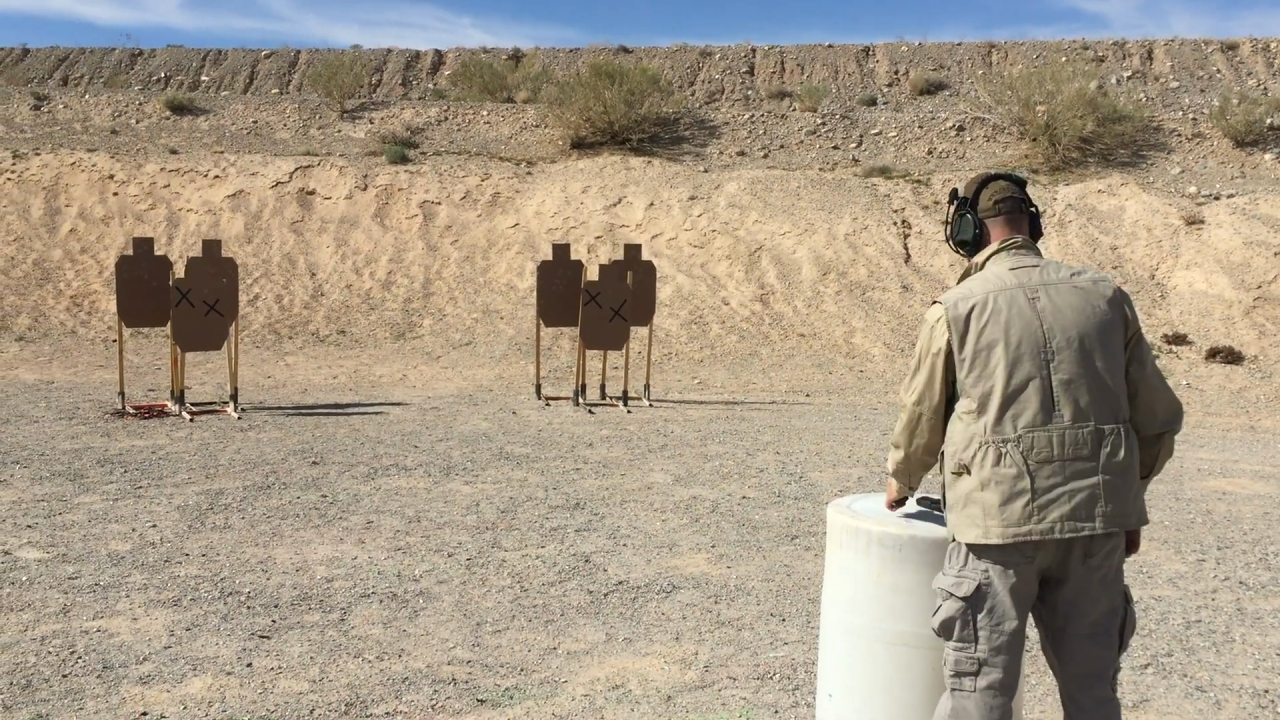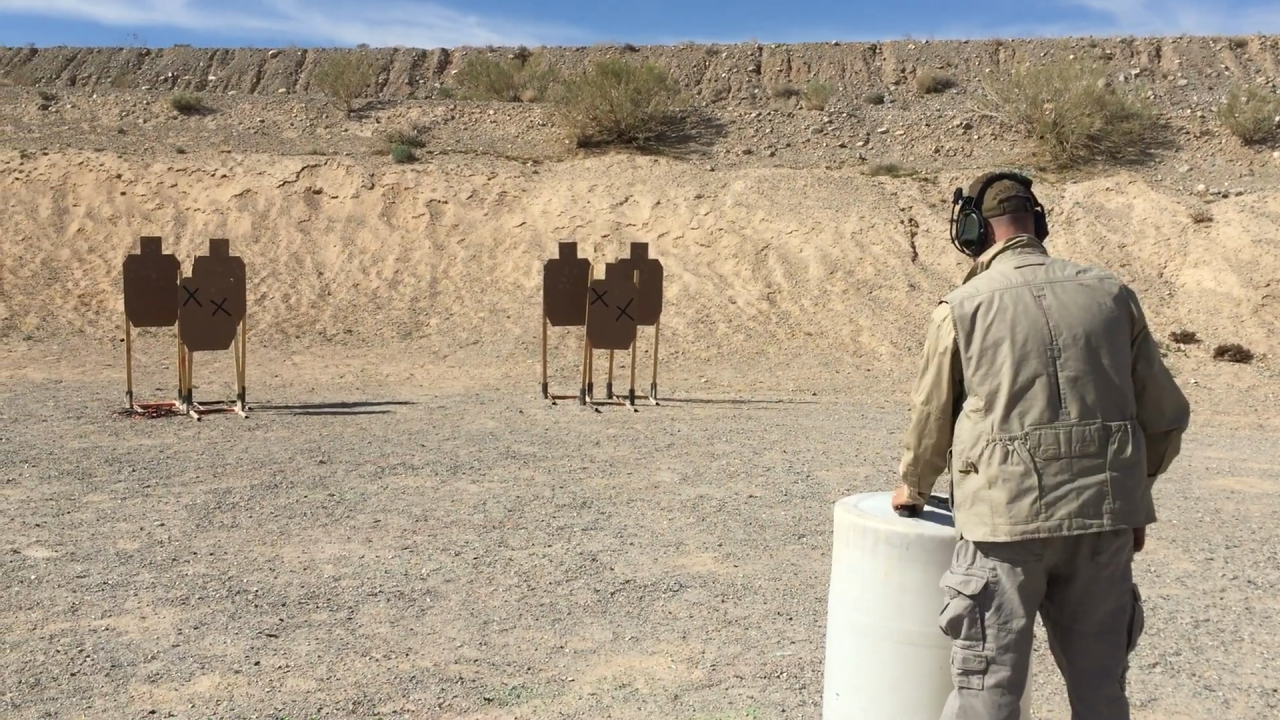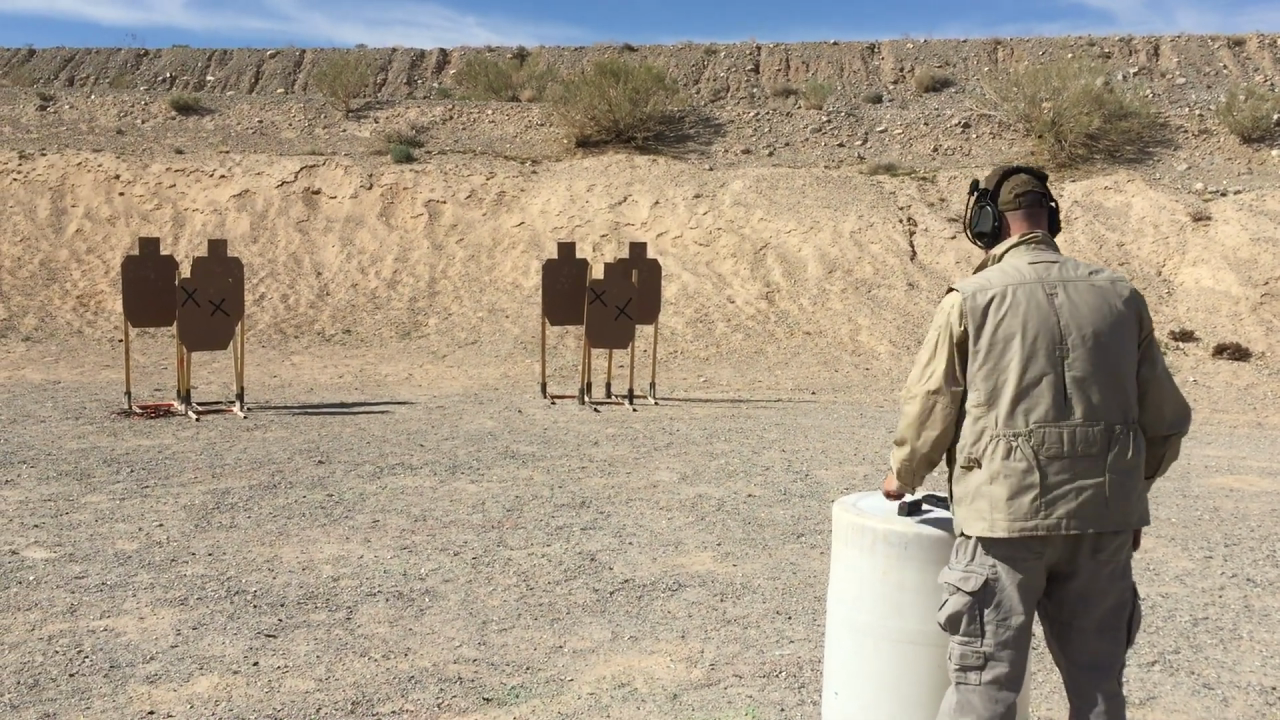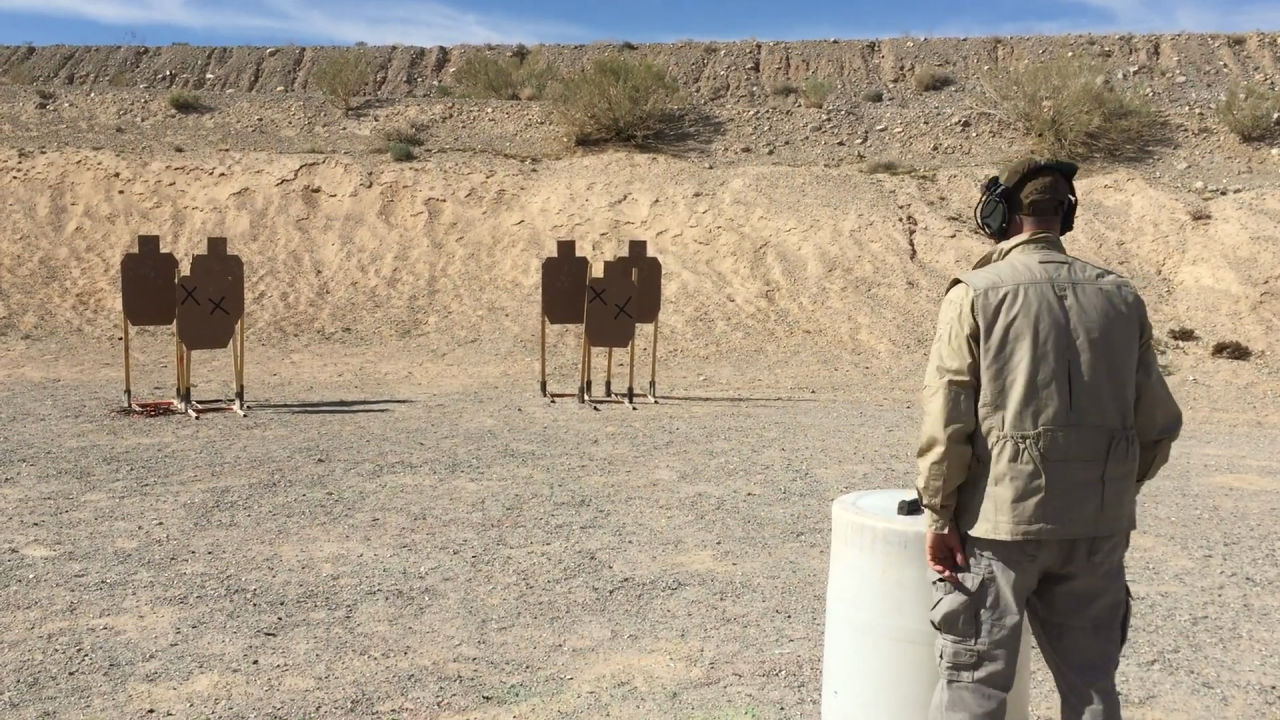
dt=0.5s
person 1, frame 1
left shoulder: (955, 308)
right shoulder: (1105, 297)
left elbow: (920, 417)
right elbow: (1157, 418)
left wrist: (901, 482)
right wrist: (1126, 500)
left hip: (998, 519)
right hip: (1094, 517)
person 1, frame 2
left shoulder: (961, 309)
right shoulder: (1111, 294)
left elbow: (931, 418)
right elbow: (1164, 415)
left wrist: (912, 487)
right wrist: (1129, 494)
left hip: (1007, 517)
right hip: (1103, 516)
person 1, frame 3
left shoulder: (970, 301)
right shoulder: (1119, 295)
left elbow: (928, 412)
right elbow: (1165, 417)
left wrist: (901, 476)
right wrist: (1128, 493)
left hip: (1005, 515)
right hip: (1102, 519)
person 1, frame 4
left shoulder: (975, 296)
right shoulder: (1120, 297)
left elbow: (946, 420)
right elbow: (1157, 422)
left wrist: (937, 513)
left hip: (1001, 519)
right hip: (1094, 523)
